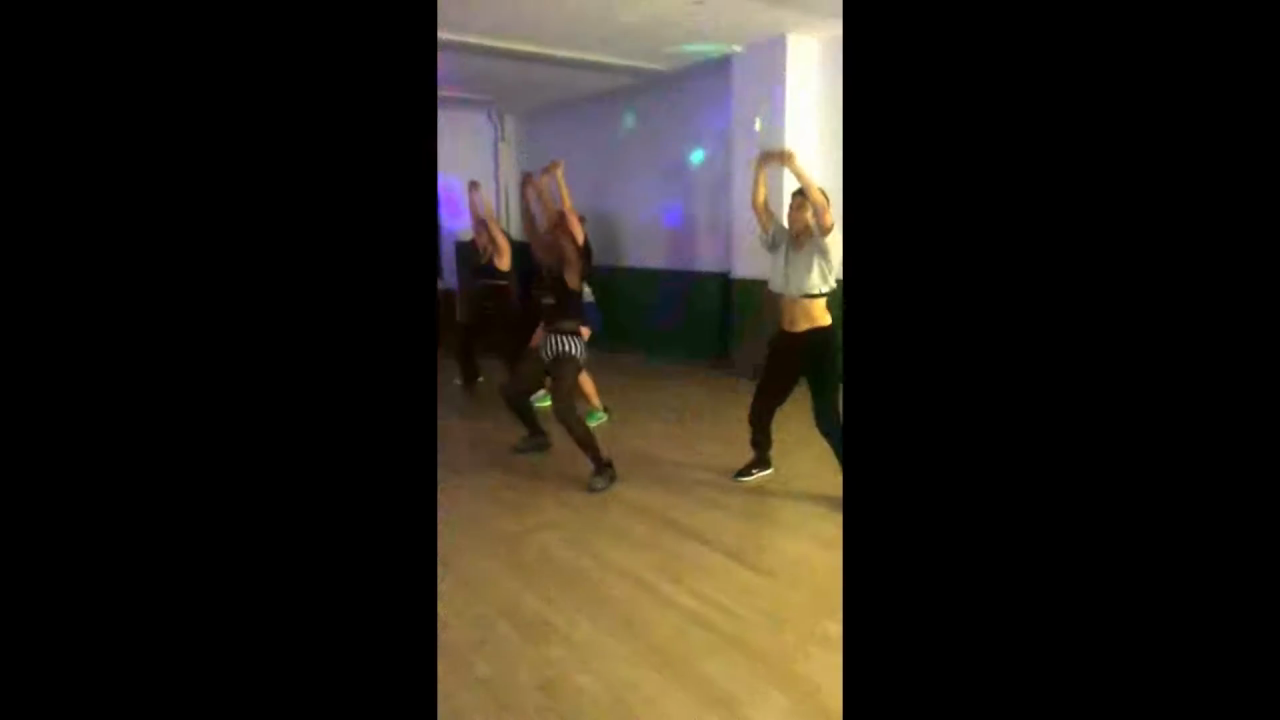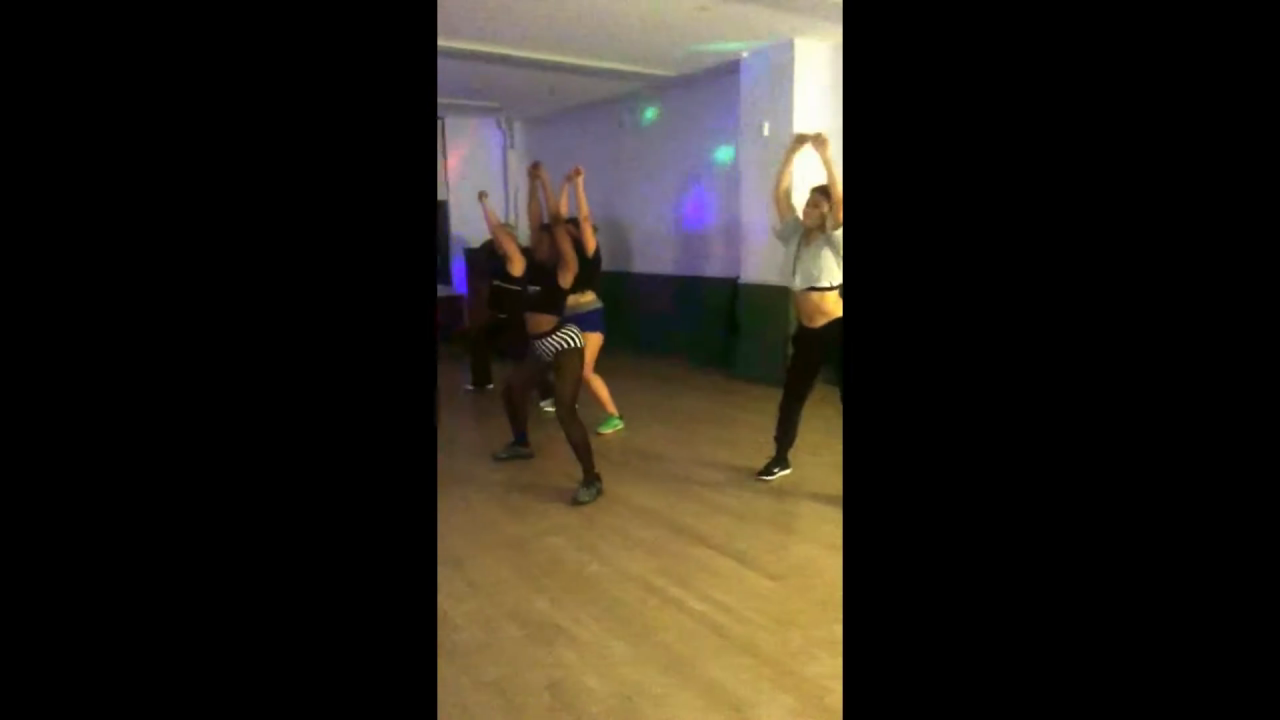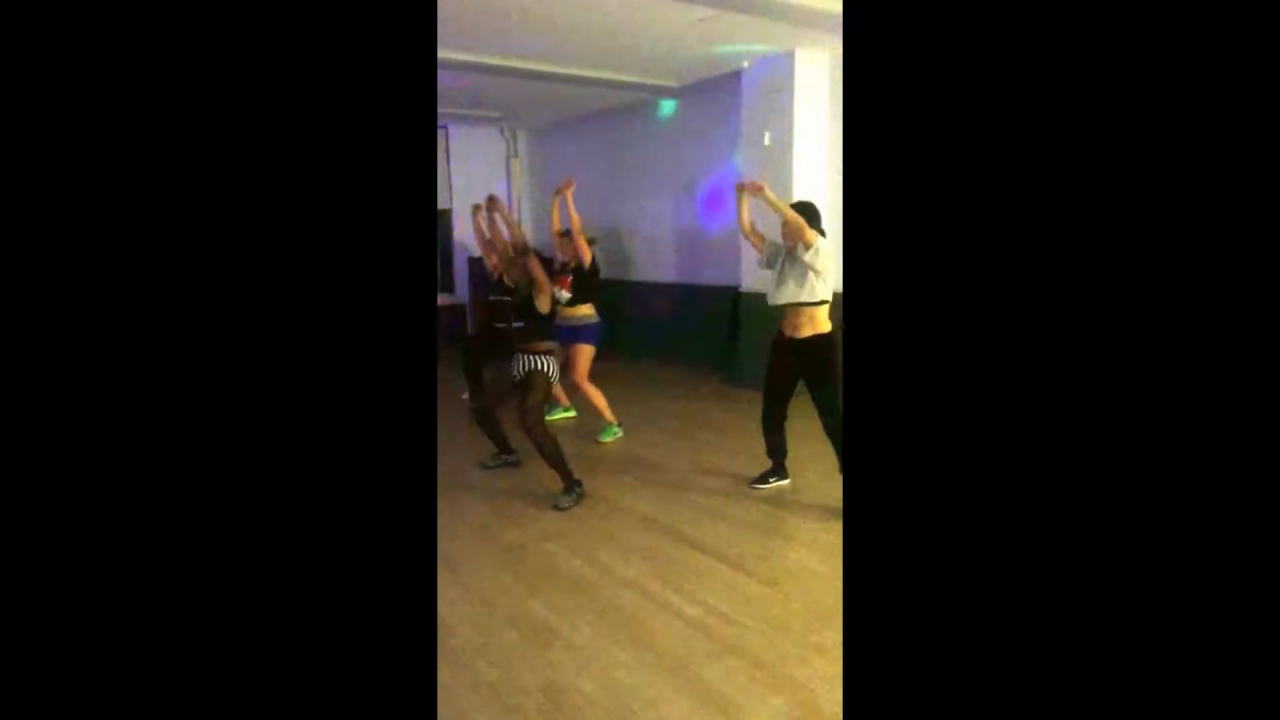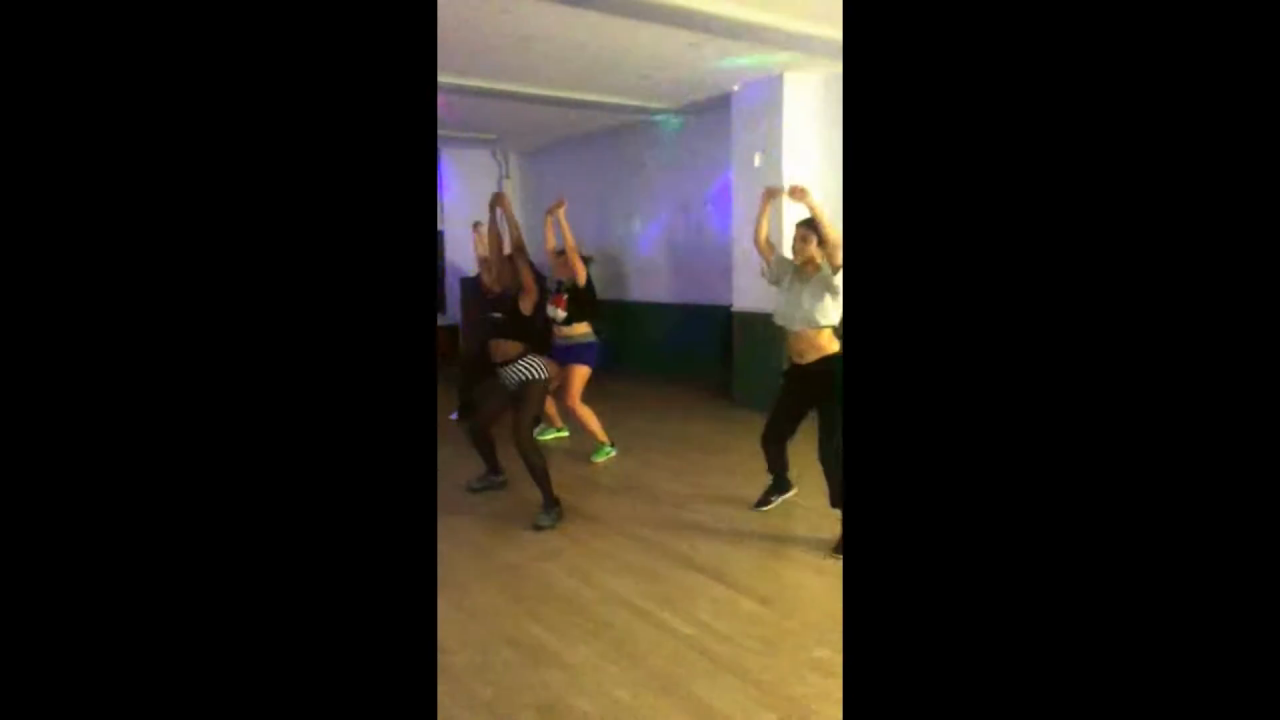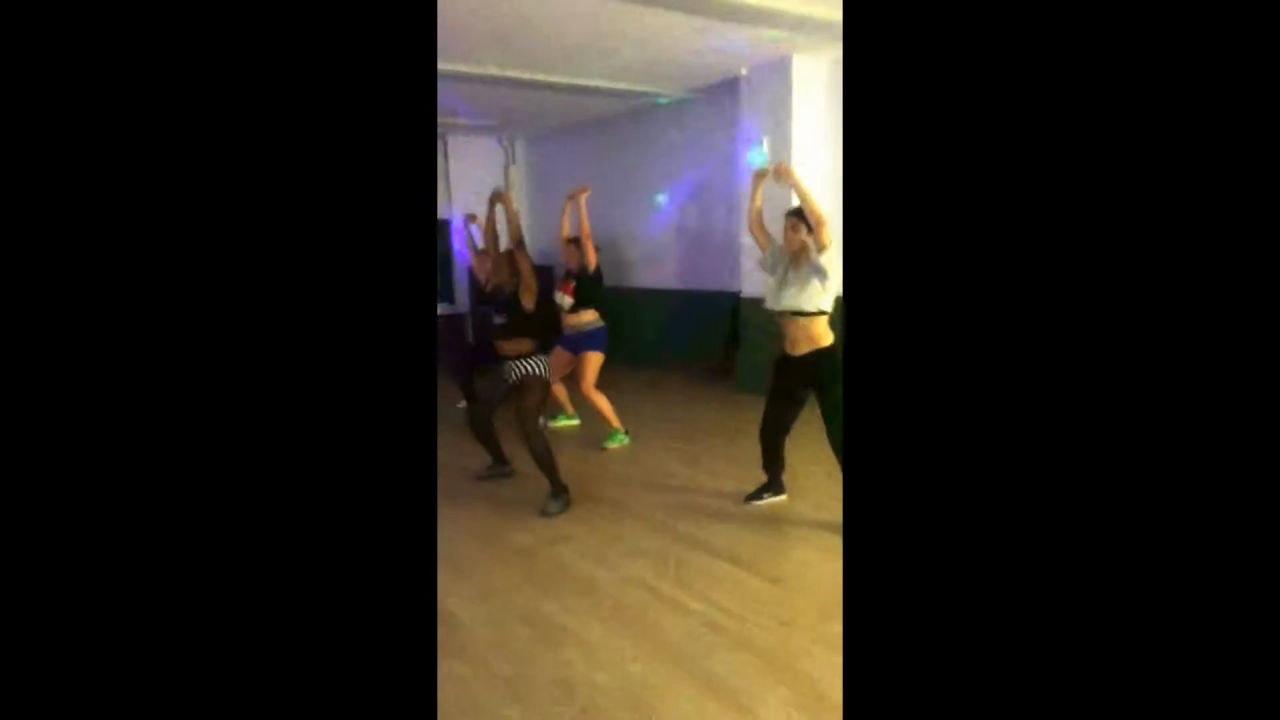
dt=0.7s
person 1, frame 1
left shoulder: (825, 244)
right shoulder: (781, 242)
left elbow: (823, 206)
right elbow: (759, 206)
left wrist: (793, 167)
right wrist: (761, 168)
left hip: (819, 339)
right hip: (786, 339)
left knee: (827, 417)
right knee: (761, 407)
right ankle: (762, 460)
person 1, frame 2
left shoulder: (835, 239)
right shoulder: (797, 235)
left elbow: (839, 200)
right elbow: (780, 196)
left wrist: (825, 155)
right wrist: (792, 153)
left hip: (834, 331)
right hip: (808, 335)
right knee: (791, 398)
right ankle: (781, 459)
person 1, frame 3
left shoulder: (820, 253)
right shoulder: (781, 254)
left elbow: (800, 225)
right elbow: (749, 232)
left wrist: (766, 195)
right wrist: (743, 198)
left hip: (819, 346)
right hip: (786, 344)
left knee: (832, 418)
right knee: (772, 411)
right ankle: (778, 468)
person 1, frame 4
left shoulder: (830, 277)
right shoulder: (787, 272)
left elbow: (834, 245)
right elbow: (761, 242)
left wrist: (810, 203)
right wrist: (767, 203)
left hip: (828, 368)
right hip: (797, 372)
left knee: (831, 448)
right knee: (773, 436)
left ankle: (848, 527)
right ankle: (782, 483)
person 1, frame 5
left shoulder: (820, 263)
right shoulder: (780, 261)
left elbow: (820, 223)
right elbow: (755, 226)
left wrist: (793, 183)
right wrist: (758, 185)
left hip: (821, 358)
right hip: (790, 361)
left knee: (837, 435)
right knee: (771, 429)
right ankle: (774, 484)
person 2, frame 1
left shoulder: (571, 270)
right shoulder: (545, 270)
left elbow: (557, 230)
right elbow: (534, 232)
left wrist: (538, 188)
right wrist: (525, 192)
left hip: (568, 346)
right hip: (546, 345)
left knee: (563, 409)
right knee: (511, 391)
left ankle: (603, 467)
right ankle: (537, 436)
person 2, frame 2
left shoulder: (565, 267)
right shoulder: (538, 265)
left elbow: (558, 223)
left wrist: (543, 181)
left hip: (564, 342)
right hip: (539, 345)
left knee: (565, 409)
right knee: (512, 391)
left ankle: (592, 479)
right ankle: (521, 443)
person 2, frame 3
left shoulder: (541, 291)
right shoulder: (516, 292)
left elbow: (524, 251)
right elbow: (505, 253)
left wrist: (503, 212)
right wrist: (491, 215)
left hip: (539, 364)
right hip: (518, 363)
left knee: (531, 421)
right knee: (480, 407)
left ankle: (572, 485)
right ankle: (507, 453)
person 2, frame 4
left shoulder: (527, 295)
right shoulder: (501, 294)
left elbow: (518, 251)
right elbow: (495, 250)
left wrist: (507, 209)
right wrist: (492, 212)
left hip: (528, 373)
right hip: (505, 375)
left knee: (522, 439)
right knee: (477, 424)
left ankle: (552, 504)
right ankle: (494, 474)
person 2, frame 5
left shoulder: (526, 291)
right shoulder: (498, 289)
left elbow: (519, 248)
right elbow: (491, 245)
left wrist: (507, 206)
right wrist: (491, 208)
left hip: (530, 367)
right hip: (506, 368)
left knee: (527, 426)
right knee: (477, 415)
left ankle: (559, 491)
right ankle: (501, 464)
person 3, frame 1
left shoulder: (579, 245)
right elbow: (549, 210)
left wrist: (558, 178)
right wrist: (542, 181)
left hip: (581, 308)
left ankle: (599, 409)
right ankle: (551, 391)
person 3, frame 2
left shoulder: (589, 255)
left elbow: (584, 220)
left wrist: (579, 185)
right wrist: (565, 187)
left hip: (588, 315)
right hip: (567, 316)
left knee: (585, 370)
left ankle: (614, 417)
person 3, frame 3
left shoulder: (587, 267)
right shoulder: (564, 265)
left elbow: (577, 233)
right elbow: (556, 231)
left wrist: (568, 198)
right wrist: (556, 200)
left hip: (585, 327)
right hip: (562, 326)
left knee: (579, 378)
left ankle: (613, 424)
right ankle: (565, 407)
person 3, frame 4
left shoulder: (583, 287)
right shoulder: (561, 284)
left elbow: (571, 251)
right elbow: (550, 249)
left wrist: (561, 217)
right wrist: (548, 219)
left hip: (582, 347)
right hip: (560, 347)
left knee: (572, 400)
left ankle: (606, 444)
right ankle: (558, 427)
person 3, frame 5
left shoulder: (591, 274)
right shoulder: (569, 273)
left elbow: (586, 237)
right elbow: (565, 236)
left wrist: (582, 202)
right wrist: (568, 205)
left hip: (591, 334)
right hip: (569, 336)
left knee: (586, 387)
right knee: (548, 376)
left ankle: (620, 431)
right ankle: (570, 415)
person 4, frame 1
left shoulder: (501, 253)
right shoulder: (481, 253)
left elbow: (491, 222)
right elbow: (476, 220)
left wrist: (479, 193)
right wrist: (471, 194)
left hip: (504, 314)
right hip: (483, 313)
left knee: (512, 354)
right knee: (463, 340)
right ankle: (471, 376)
person 4, frame 2
right shoulder: (496, 257)
left hip: (516, 319)
right hip: (501, 319)
right knee: (479, 339)
left ankle: (548, 392)
right ankle: (482, 382)
person 4, frame 3
right shoulder: (492, 274)
left elbow: (501, 245)
right elbow: (481, 242)
right wrist: (476, 217)
left hip: (509, 331)
right hip: (493, 330)
right knee: (470, 349)
right ankle: (477, 392)
person 4, frame 4
right shoulder: (488, 291)
left elbow: (493, 261)
right elbow: (481, 260)
left wrist: (482, 233)
right wrist: (476, 234)
right hip: (485, 347)
right ankle: (465, 411)
person 4, frame 5
right shoulder: (483, 285)
left elbow: (491, 250)
right elbow: (472, 252)
left wrist: (478, 225)
right wrist: (467, 226)
right hip: (485, 343)
right knee: (462, 366)
right ankle: (472, 400)
